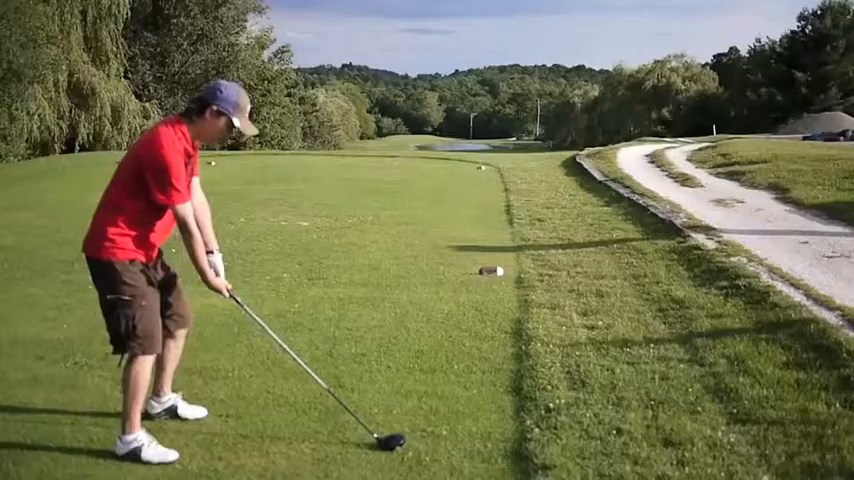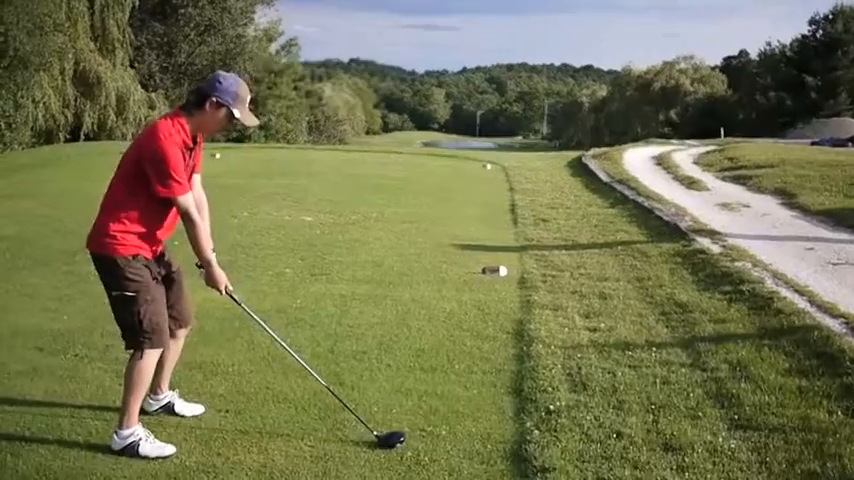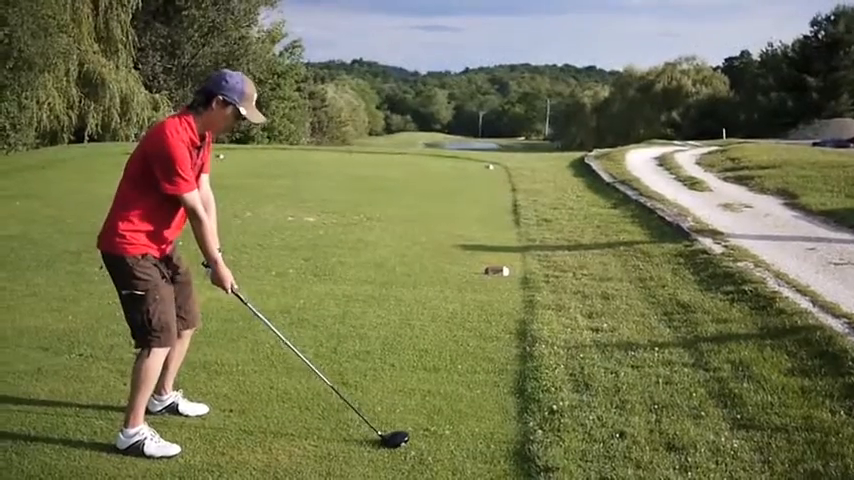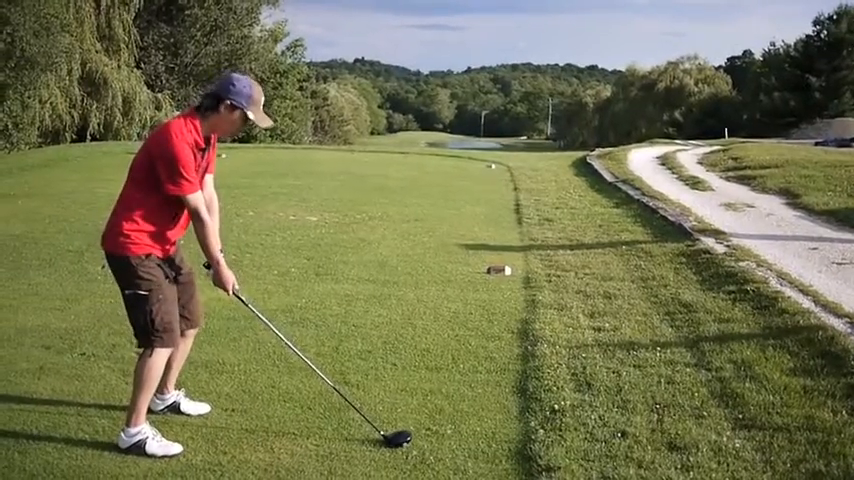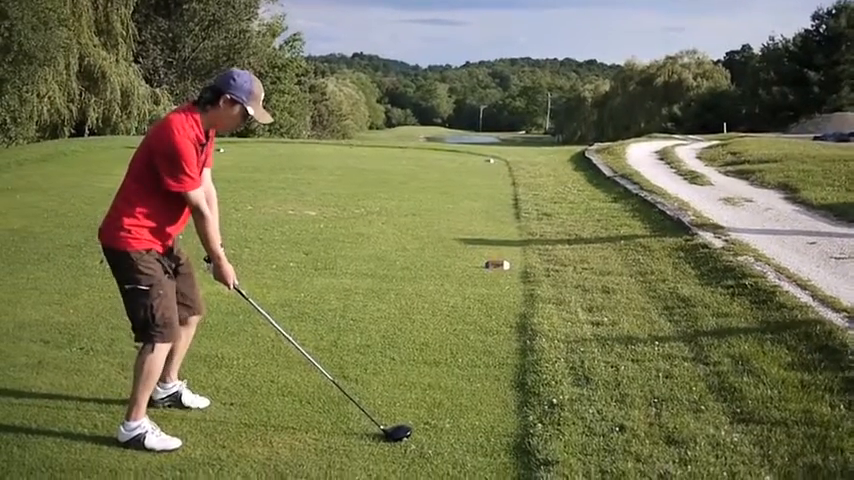
dt=0.5s
person 1, frame 1
left shoulder: (188, 138)
right shoulder: (167, 146)
left elbow: (197, 198)
right elbow: (186, 223)
left wrist: (215, 253)
right wrist: (208, 276)
left hip: (143, 248)
right hip: (116, 251)
left knee: (177, 321)
right knee: (144, 342)
left ankle: (162, 398)
right ankle: (130, 437)
person 1, frame 2
left shoulder: (193, 133)
right shoulder: (166, 140)
left elbow: (198, 196)
right elbow: (190, 213)
left wrist: (211, 258)
right wrist: (210, 266)
left hip: (149, 245)
right hip: (120, 247)
left knee: (179, 320)
right knee: (152, 337)
left ankle: (159, 396)
right ankle: (127, 432)
person 1, frame 3
left shoulder: (202, 134)
right shoulder: (172, 138)
left elbow: (206, 196)
right elbow: (195, 211)
left wrist: (216, 256)
right wrist: (216, 265)
left hip: (159, 243)
right hip: (131, 246)
left knee: (185, 320)
right knee: (158, 335)
left ankle: (164, 396)
right ankle: (133, 431)
person 1, frame 4
left shoulder: (207, 135)
right shoulder: (177, 139)
left elbow: (209, 197)
right elbow: (198, 212)
left wrist: (219, 257)
right wrist: (219, 266)
left hip: (162, 242)
right hip: (134, 245)
left knee: (189, 320)
right knee: (162, 336)
left ankle: (165, 395)
right ankle: (134, 430)
person 1, frame 5
left shoulder: (205, 127)
right shoulder: (179, 135)
left elbow: (207, 189)
right elbow: (199, 207)
left wrist: (217, 251)
right wrist: (219, 260)
left hip: (159, 237)
right hip: (132, 240)
left knee: (190, 309)
right knee: (160, 330)
left ankle: (167, 386)
right ankle: (133, 425)
